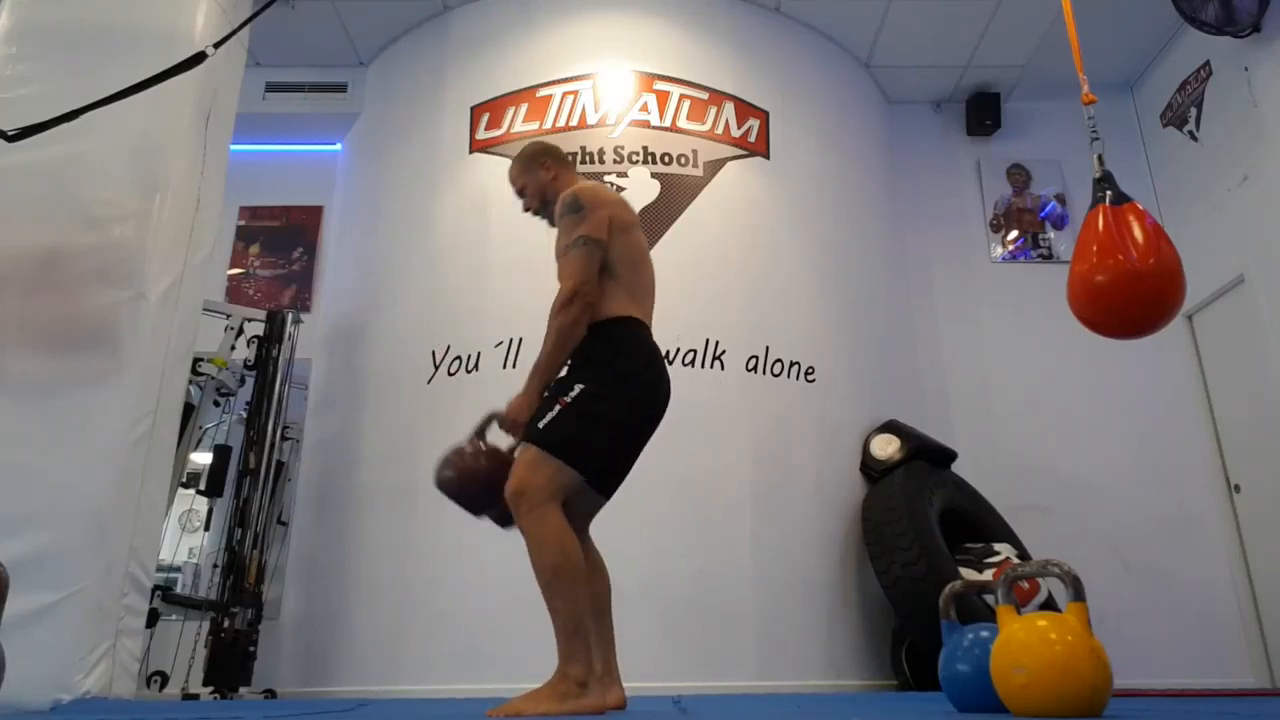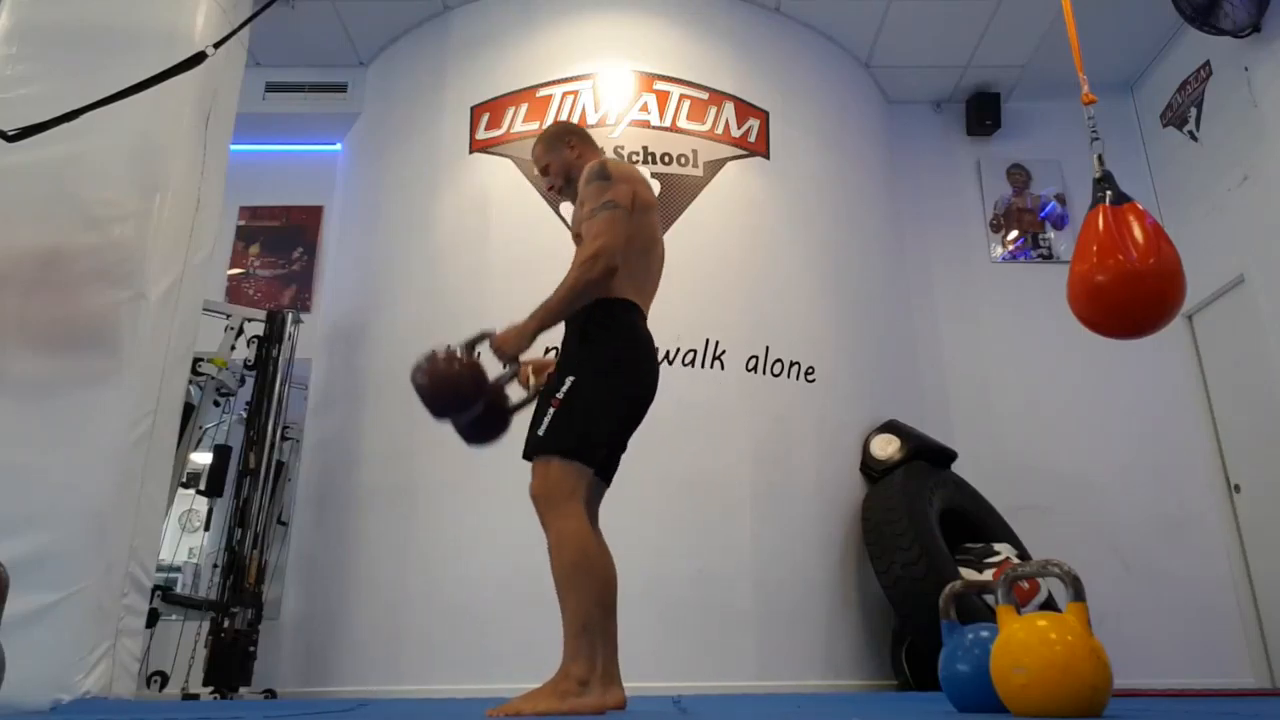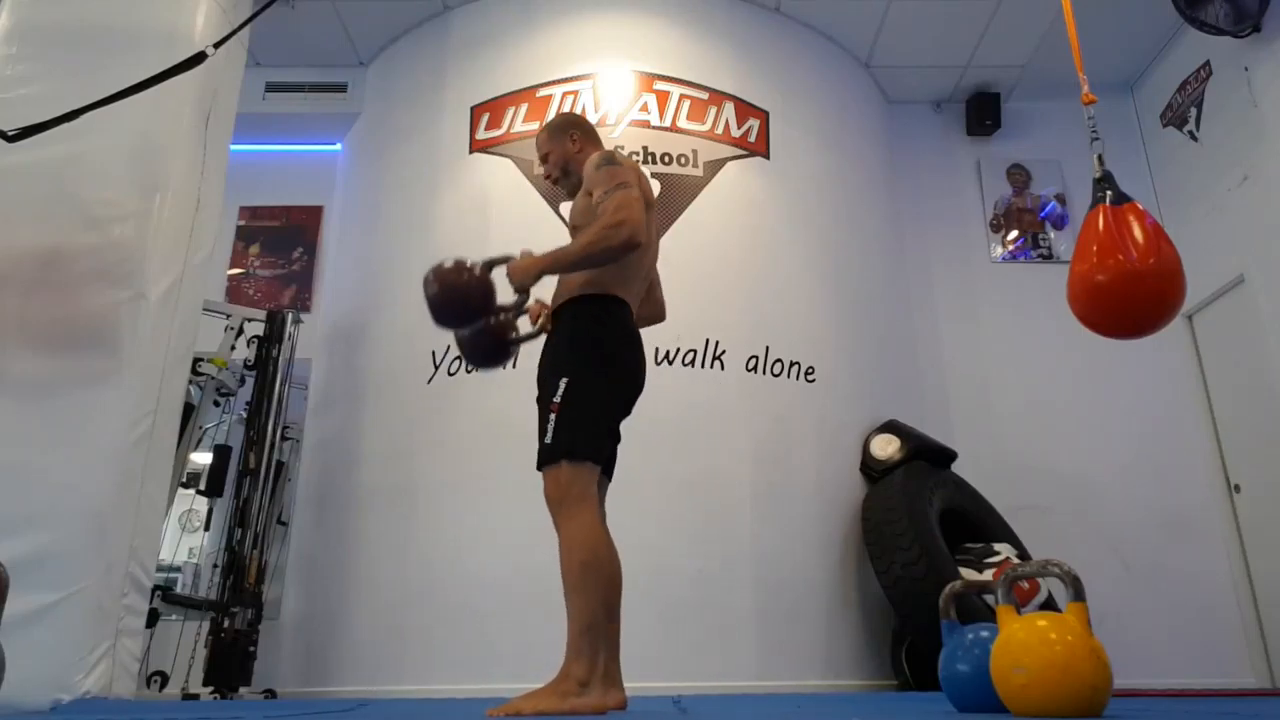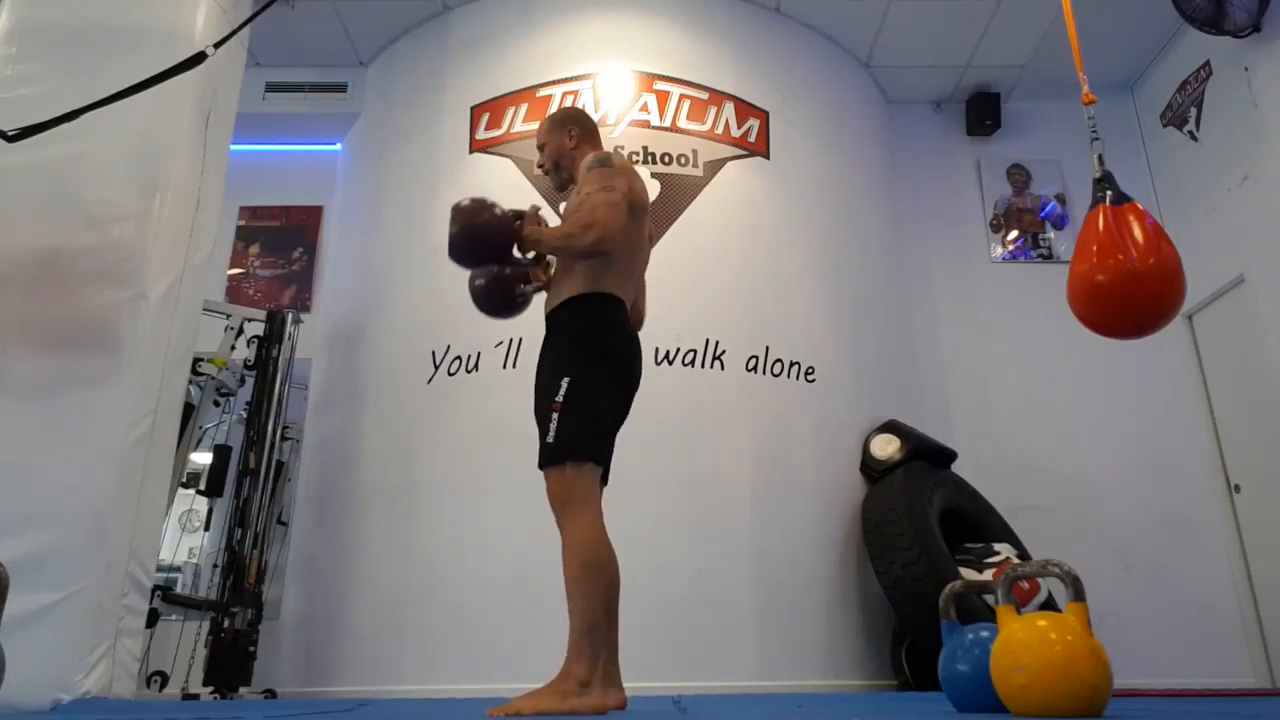
dt=0.1s
person 1, frame 1
left shoulder: (578, 198)
right shoulder: (601, 214)
left elbow: (574, 299)
left wrist: (532, 393)
right wrist: (551, 411)
left hip: (612, 364)
right hip: (635, 370)
left knee: (528, 490)
right knee: (563, 518)
person 1, frame 2
left shoulder: (606, 174)
right shoulder: (625, 202)
left elbow: (598, 262)
left wrist: (527, 325)
right wrist: (557, 363)
left hip: (605, 346)
right hip: (625, 353)
left knee: (554, 495)
right knee: (572, 507)
person 1, frame 3
left shoulder: (608, 164)
right shoulder: (616, 193)
left elbow: (624, 231)
right elbow: (650, 307)
left wrist: (542, 265)
right wrist: (561, 314)
left hip: (589, 339)
right hip: (609, 345)
left knee: (570, 499)
right knee: (580, 507)
person 1, frame 4
left shoulder: (605, 166)
right shoulder: (617, 192)
left elbow: (596, 234)
right elbow: (637, 312)
left wrist: (537, 236)
right wrist: (551, 258)
left hip: (587, 336)
right hip: (607, 337)
left knee: (573, 500)
right knee: (578, 504)
